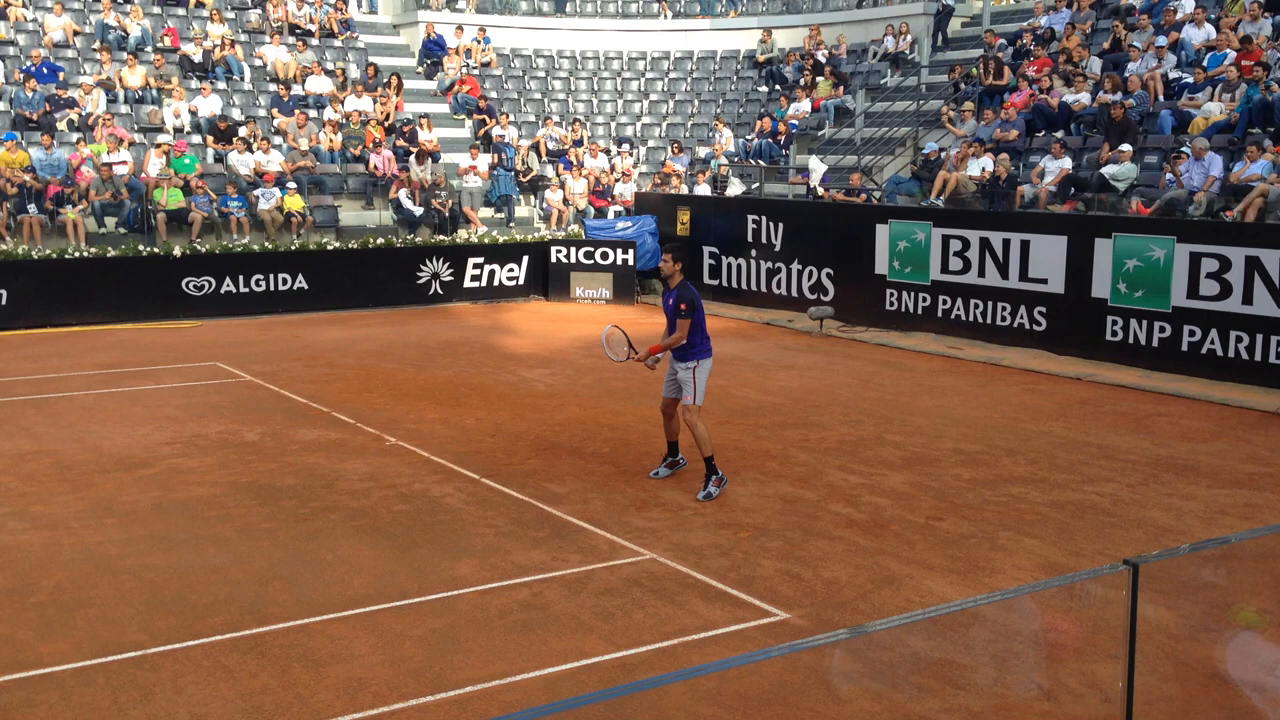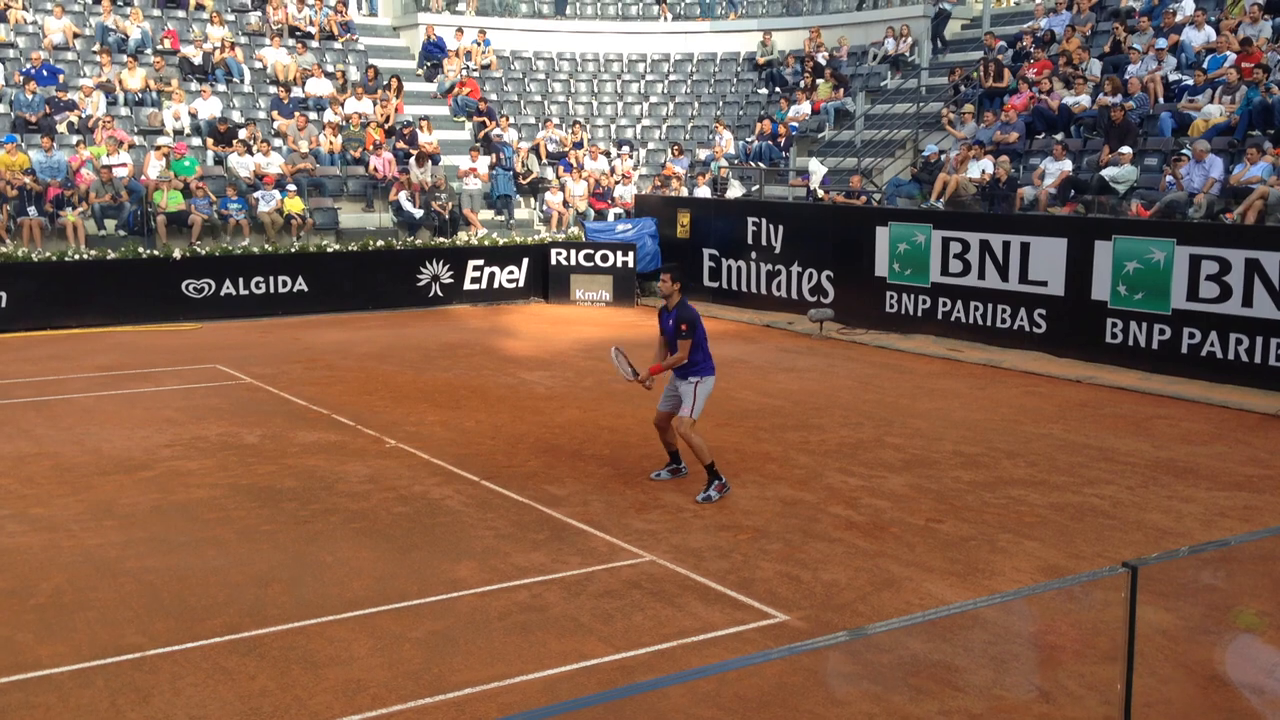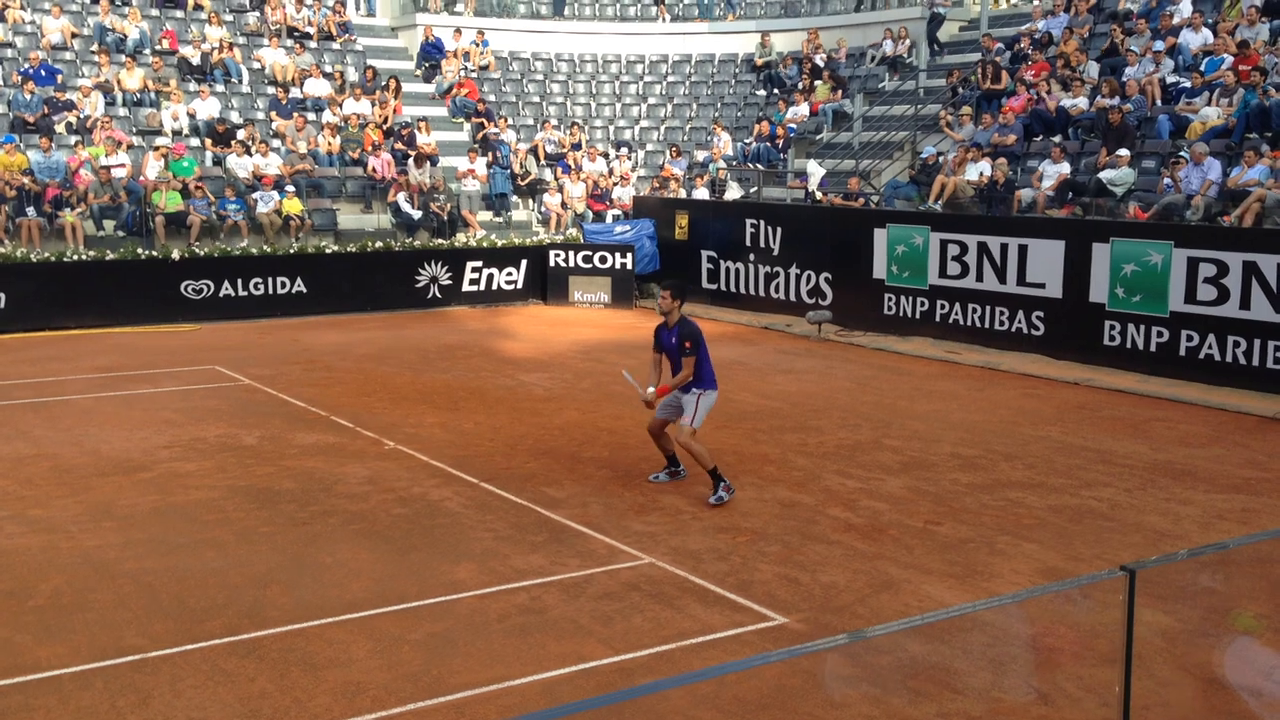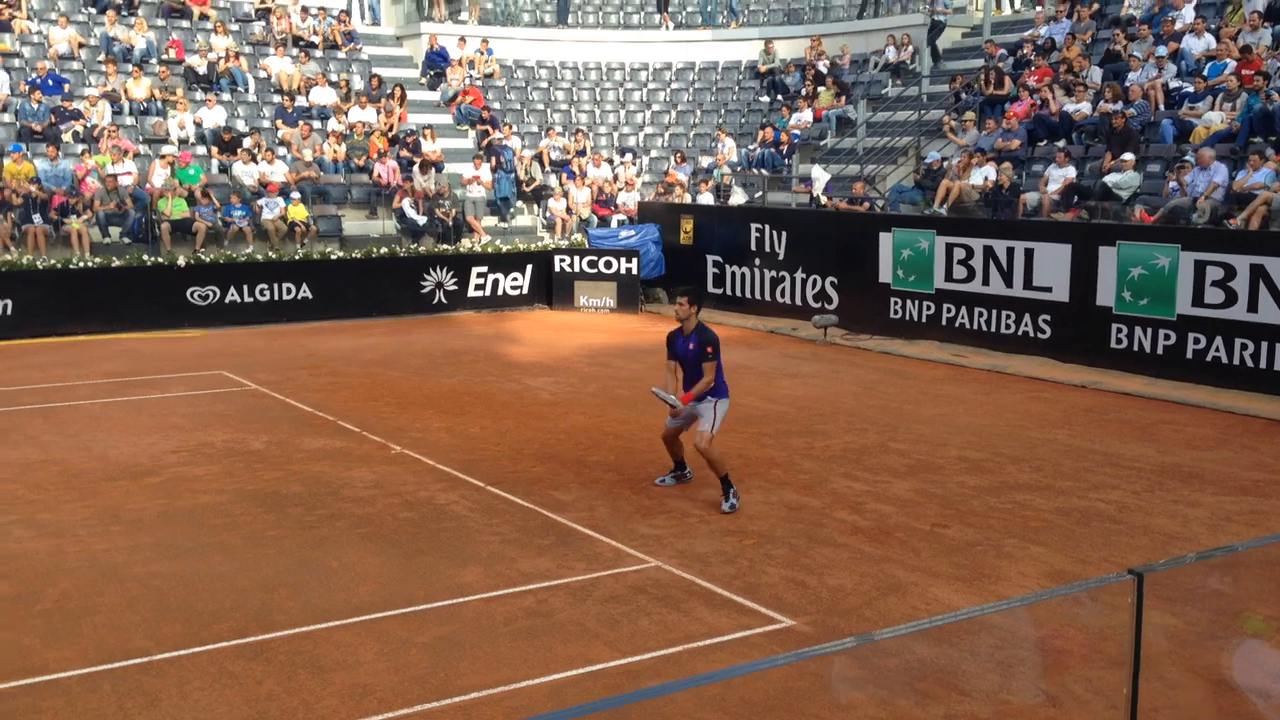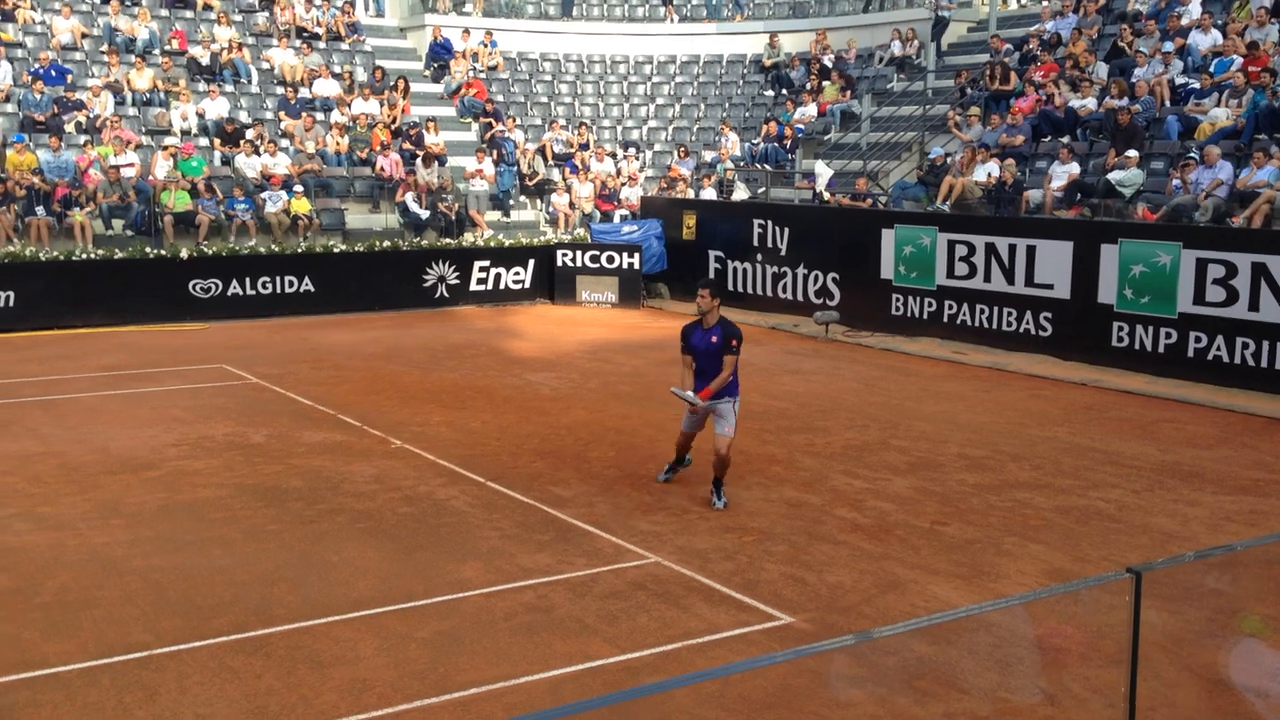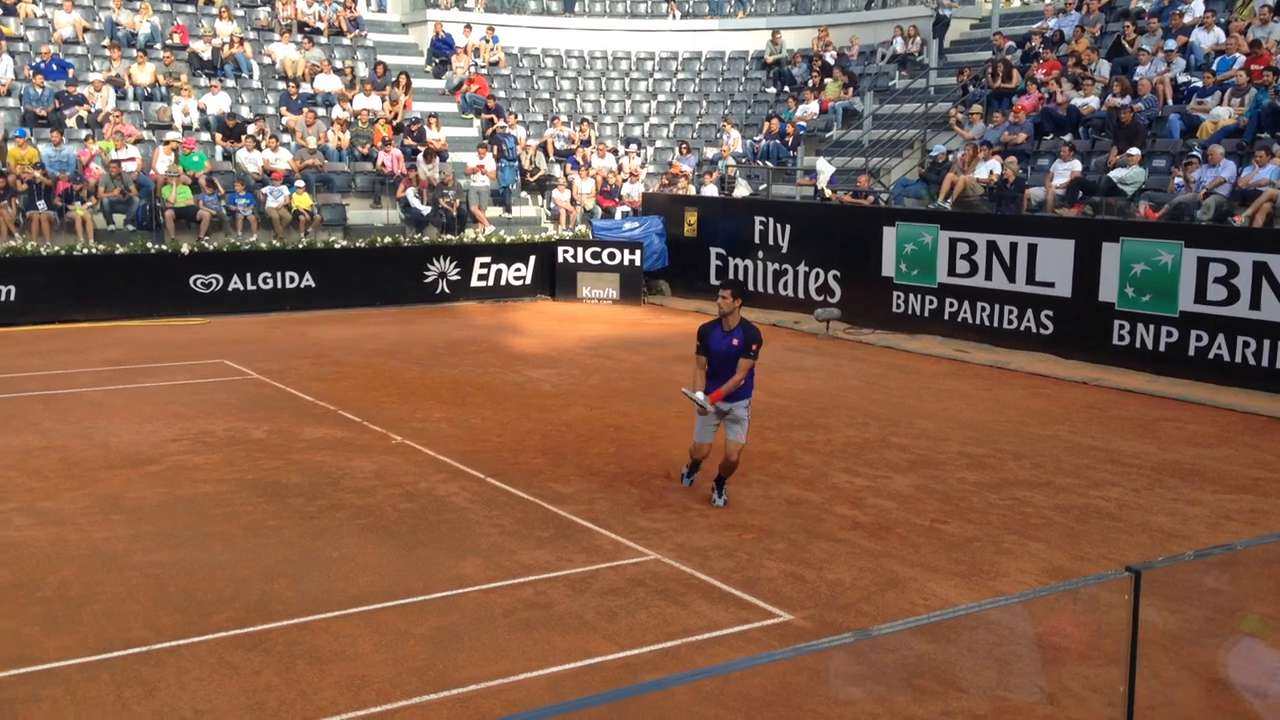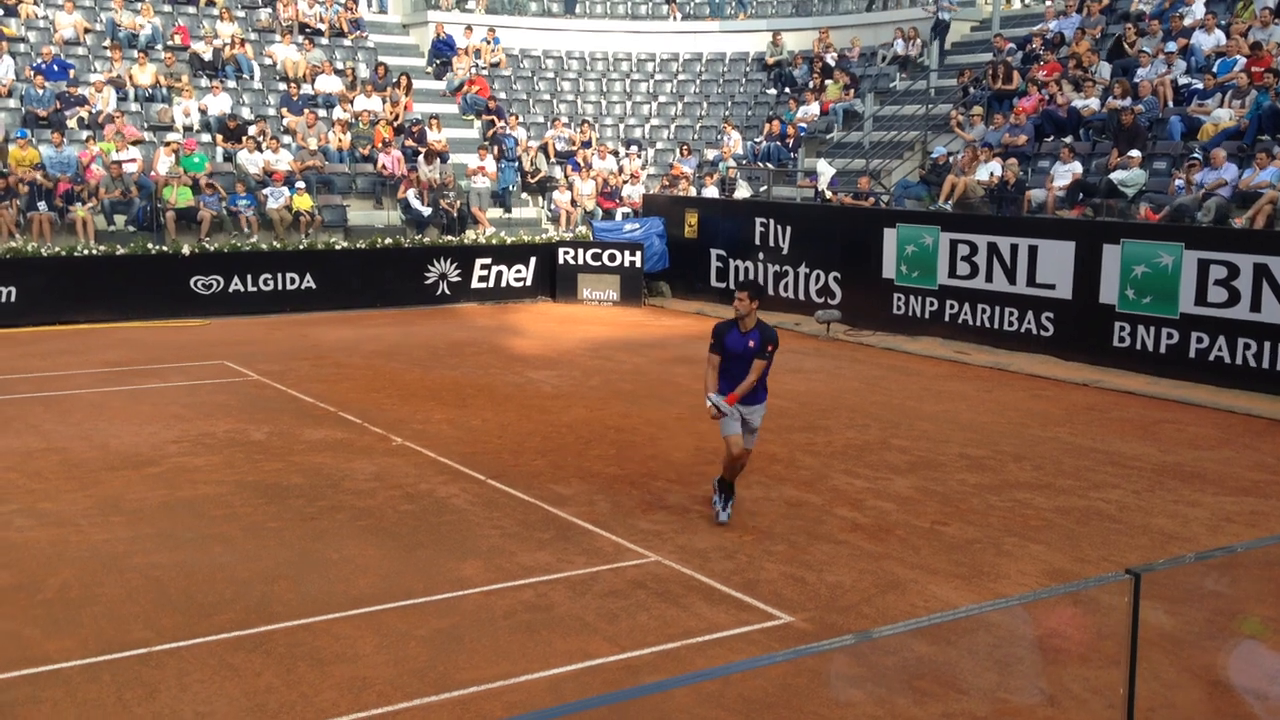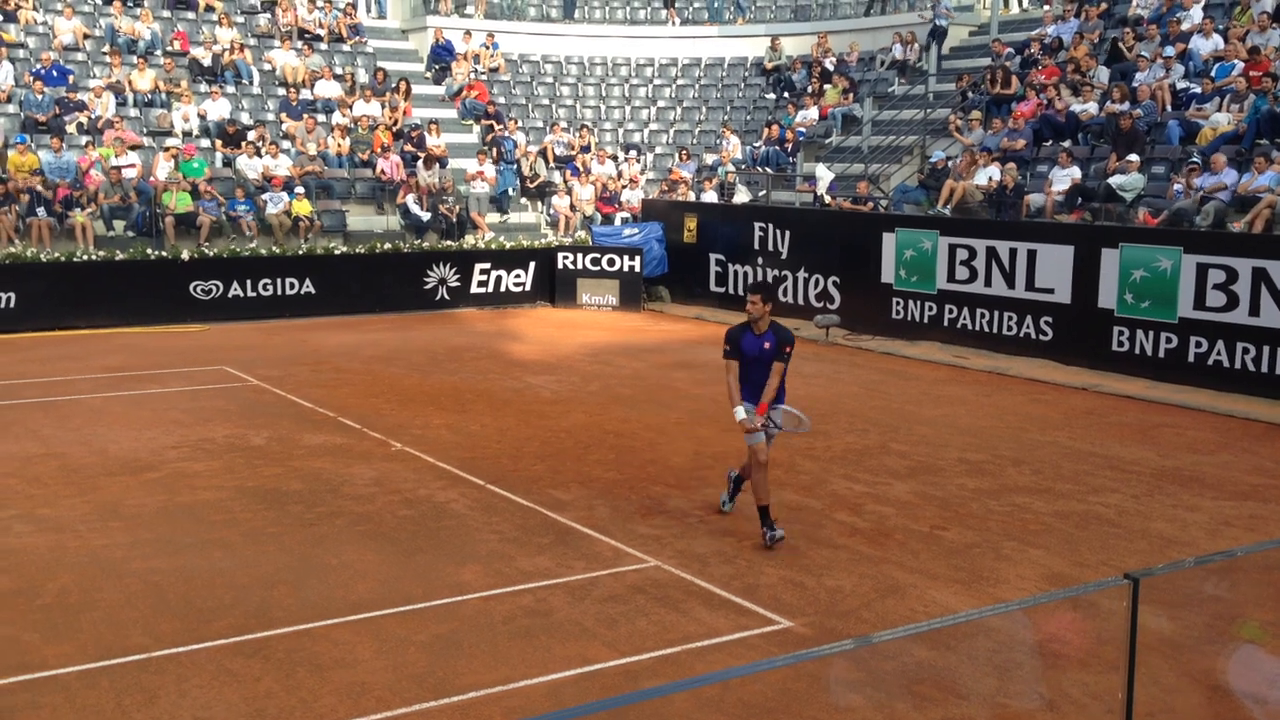
dt=0.1s
person 1, frame 1
left shoulder: (685, 295)
right shoulder: (667, 292)
left elbow: (681, 336)
left wrist: (650, 351)
right wrist: (656, 354)
left hip: (696, 361)
right hip: (677, 360)
left knee: (690, 415)
right knee: (667, 407)
left ankle: (714, 475)
right ankle: (674, 458)
person 1, frame 2
left shoulder: (685, 315)
right shoulder: (663, 312)
left elbow: (682, 356)
right elbow: (662, 346)
left wrist: (651, 371)
right wrist: (652, 373)
left hip: (698, 378)
right hip: (679, 376)
left knee: (684, 428)
right knee: (660, 421)
left ankle: (717, 480)
right ankle: (677, 465)
person 1, frame 3
left shoulder: (688, 331)
right shoulder: (660, 330)
left elbow: (687, 372)
right elbow: (657, 364)
left wrist: (659, 393)
right wrist: (651, 391)
left hip: (702, 390)
right hip: (678, 391)
left knee: (684, 438)
right knee: (654, 428)
left ankle: (721, 483)
right ankle: (675, 468)
person 1, frame 4
left shoulder: (707, 337)
right shoulder: (673, 337)
left elbow: (709, 378)
right elbow: (672, 373)
left wrist: (684, 400)
left hip: (713, 398)
right hip: (689, 398)
left knee: (702, 444)
right knee: (668, 435)
left ankle: (729, 489)
right ankle: (681, 471)
person 1, frame 5
left shoulder: (731, 331)
right shoulder: (689, 331)
left elbow: (727, 373)
right elbow: (687, 368)
left wrist: (704, 396)
left hip: (725, 398)
right hip: (697, 396)
left knee: (722, 451)
right knee: (684, 440)
left ankle: (718, 486)
right ankle: (680, 461)
person 1, frame 6
left shoulder: (752, 334)
right shoulder: (706, 331)
left elbow: (740, 376)
right elbow: (700, 369)
left wrist: (713, 398)
left hip: (739, 401)
right hip: (711, 398)
left knee: (732, 457)
right knee: (699, 453)
left ankle: (719, 484)
right ankle: (693, 466)
person 1, frame 7
left shoulder: (767, 336)
right shoulder: (721, 330)
left elbow: (753, 377)
right elbow: (712, 369)
left wrist: (732, 402)
right wrist: (711, 400)
left hip: (753, 400)
right hip: (725, 398)
left knee: (742, 457)
right knee: (734, 451)
left ankle: (725, 487)
right ankle: (722, 491)
person 1, frame 8
left shoulder: (784, 337)
right shoulder: (734, 334)
left elbow: (774, 380)
right elbow: (732, 377)
left wrist: (761, 412)
right wrist: (740, 413)
left hip: (771, 407)
right hip: (746, 404)
left knee: (758, 462)
right knee: (760, 459)
left ankle: (736, 479)
right ankle: (767, 525)
